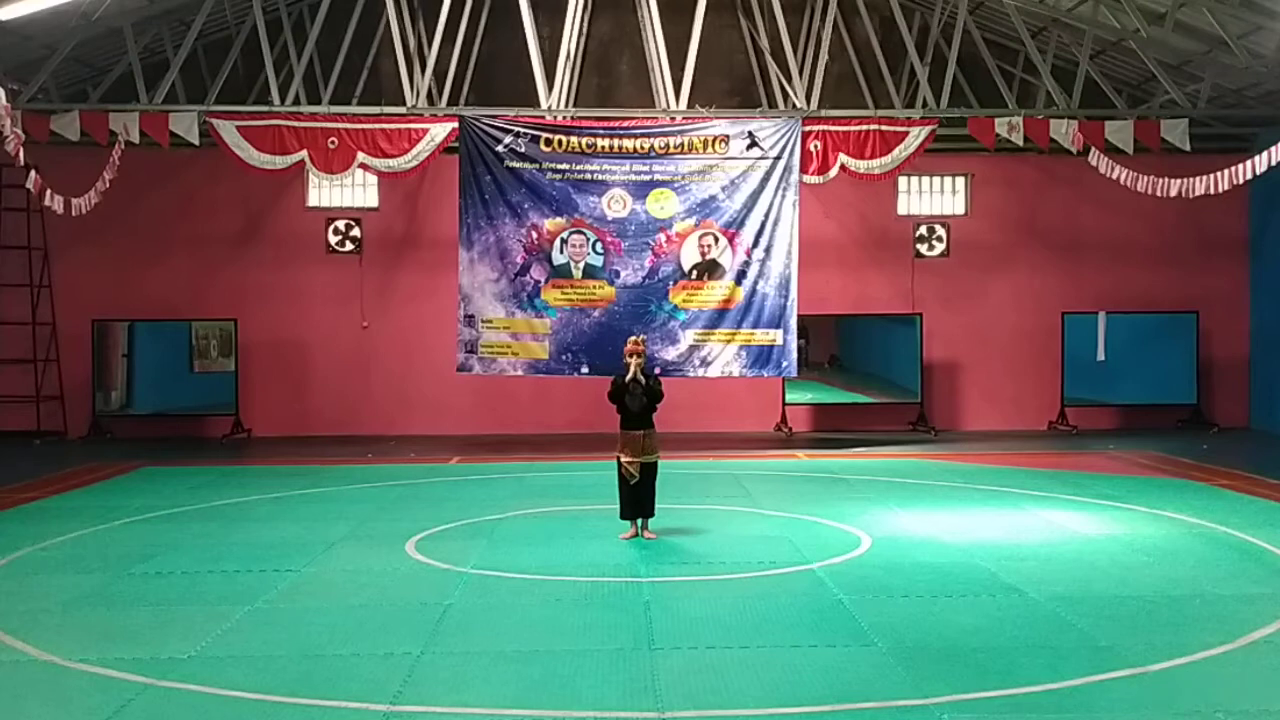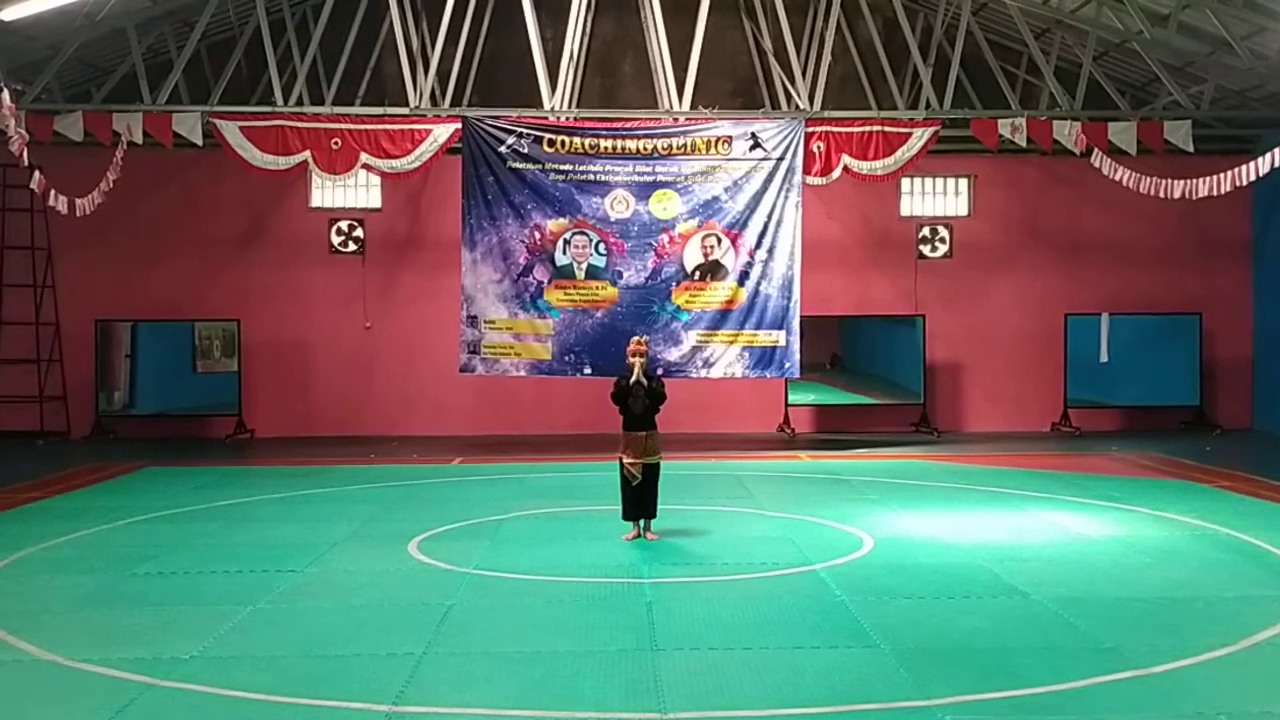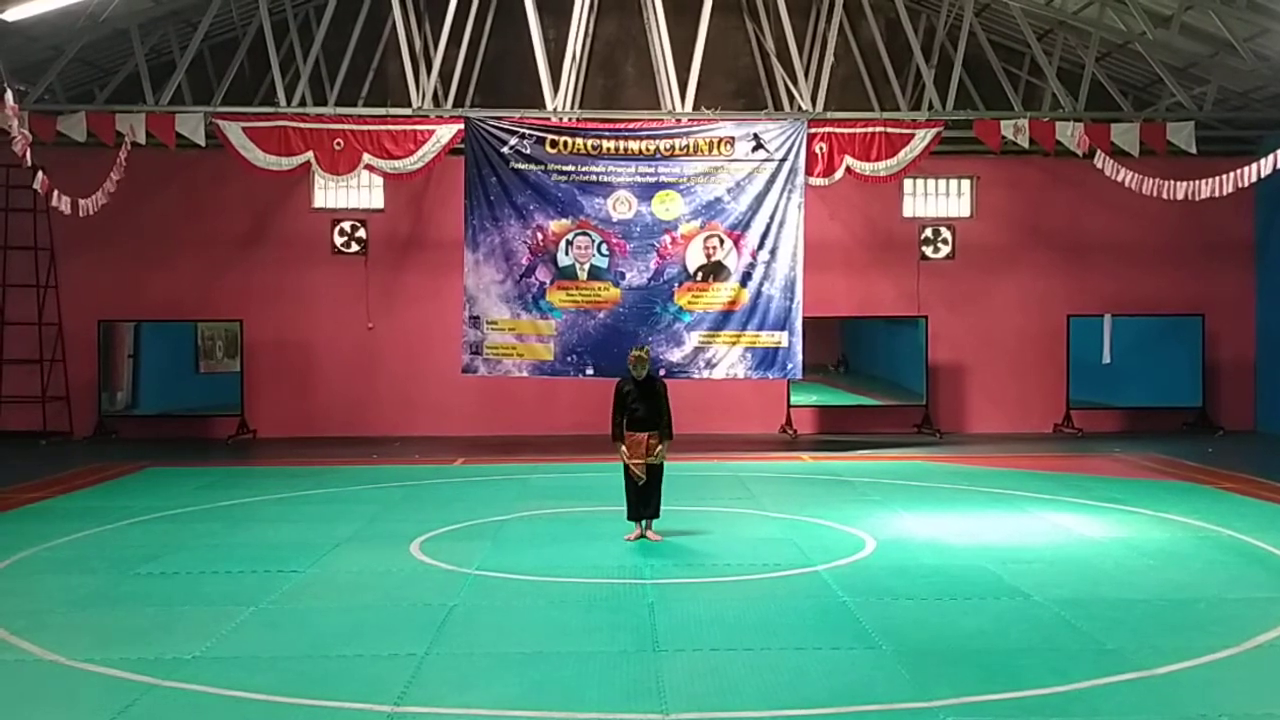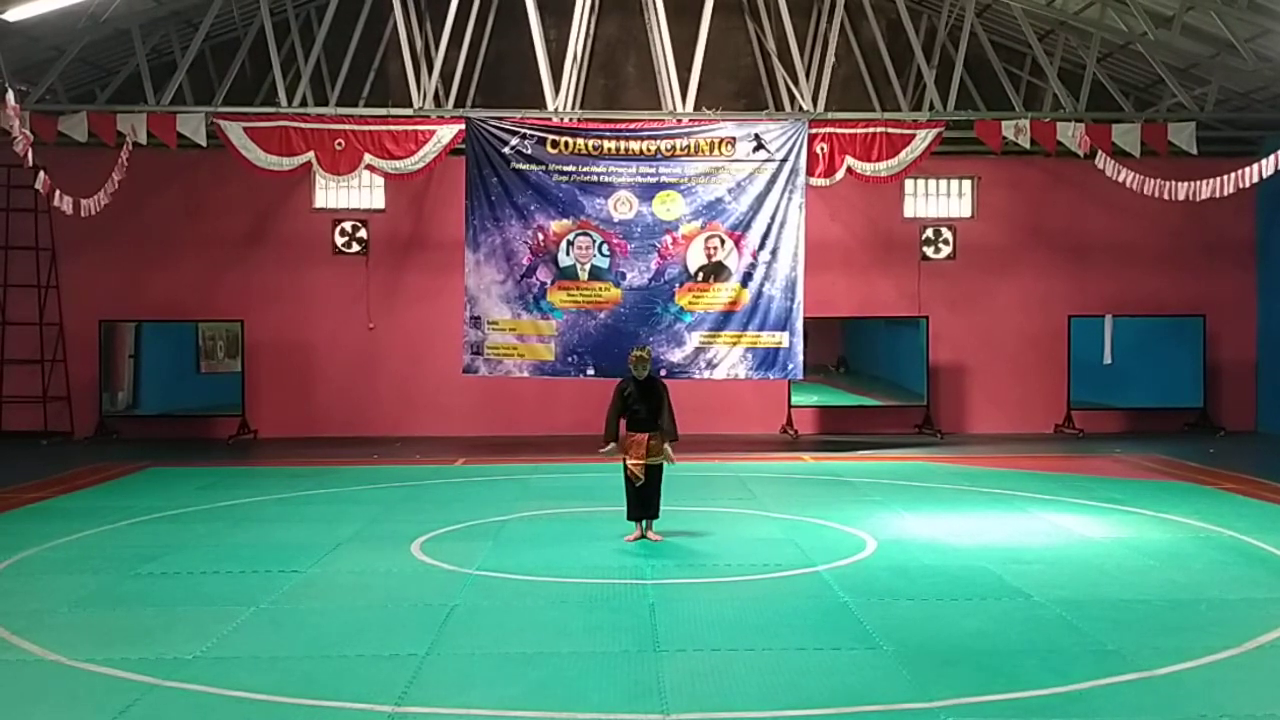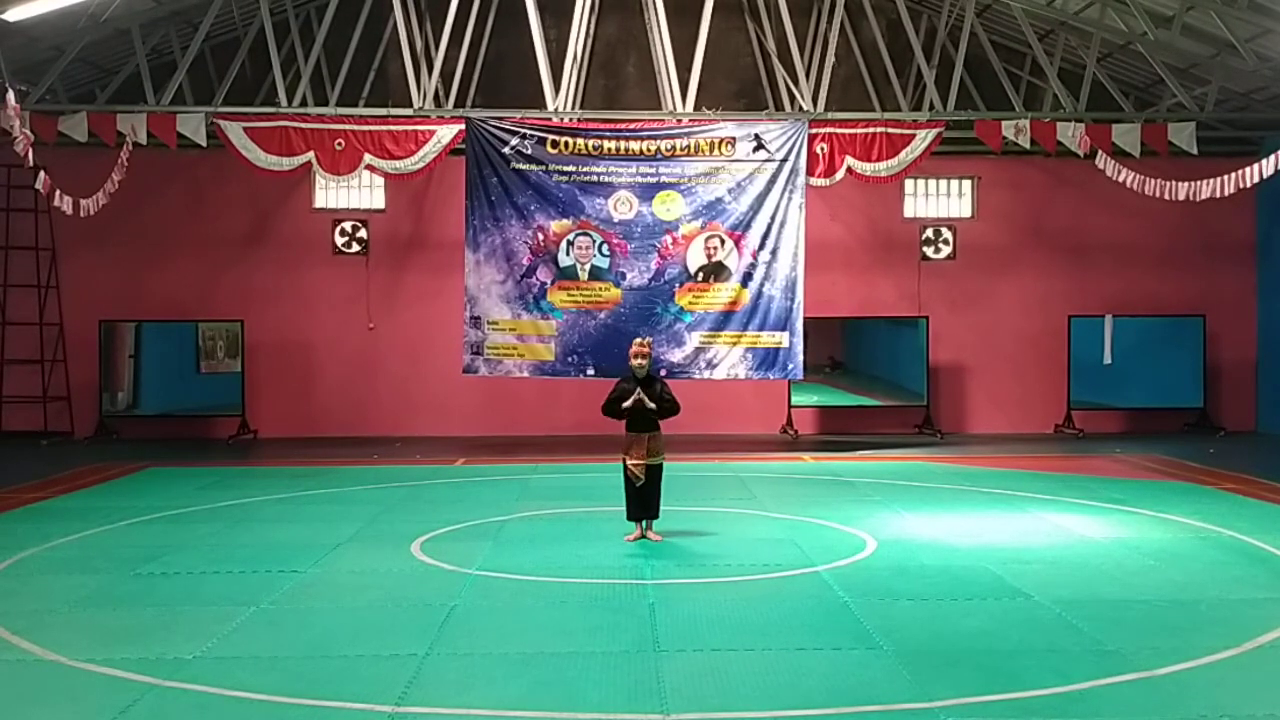
dt=1s
person 1, frame 1
left shoulder: (652, 379)
right shoulder: (619, 380)
left elbow: (658, 397)
right elbow: (613, 397)
left wrist: (641, 379)
right wrist: (628, 377)
left hip: (647, 436)
right hip: (627, 436)
left knee: (647, 482)
right knee: (627, 481)
left ankle: (645, 526)
right ankle: (633, 526)
person 1, frame 2
left shoulder: (655, 381)
right shoulder: (622, 381)
left elbow: (659, 399)
right elbow: (617, 399)
left wrist: (643, 380)
right wrist: (632, 379)
left hip: (650, 436)
right hip: (629, 436)
left knee: (650, 483)
right knee: (629, 482)
left ankle: (647, 527)
right ankle: (635, 527)
person 1, frame 3
left shoulder: (658, 385)
right shoulder: (622, 386)
left elbow: (665, 415)
right elbow: (617, 416)
left wrist: (664, 442)
right wrist: (619, 443)
left hip: (653, 439)
right hip: (631, 439)
left knee: (653, 484)
right knee: (633, 484)
left ankle: (649, 527)
right ankle: (637, 527)
person 1, frame 4
left shoulder: (658, 386)
right shoulder: (624, 386)
left elbow: (666, 413)
right elbow: (614, 413)
left wrist: (667, 442)
right wrist: (612, 441)
left hip: (654, 440)
right hip: (632, 440)
left knee: (653, 485)
right knee: (633, 484)
left ankle: (649, 528)
right ankle: (638, 528)
person 1, frame 5
left shoulder: (658, 383)
right shoulder: (624, 384)
left elbow: (674, 407)
right elbow: (606, 408)
left wrist: (652, 405)
right wrist: (627, 405)
left hip: (653, 439)
right hip: (632, 440)
left knee: (652, 484)
right knee: (633, 484)
left ankle: (649, 528)
right ankle: (638, 528)
